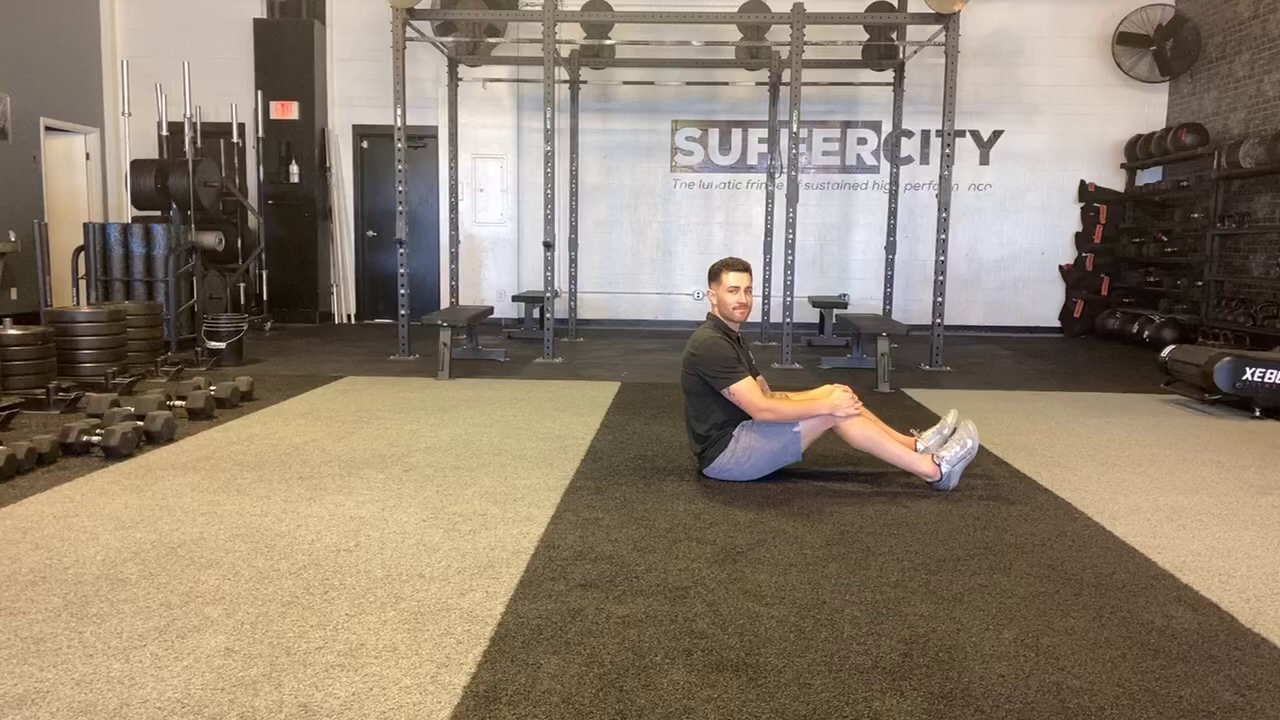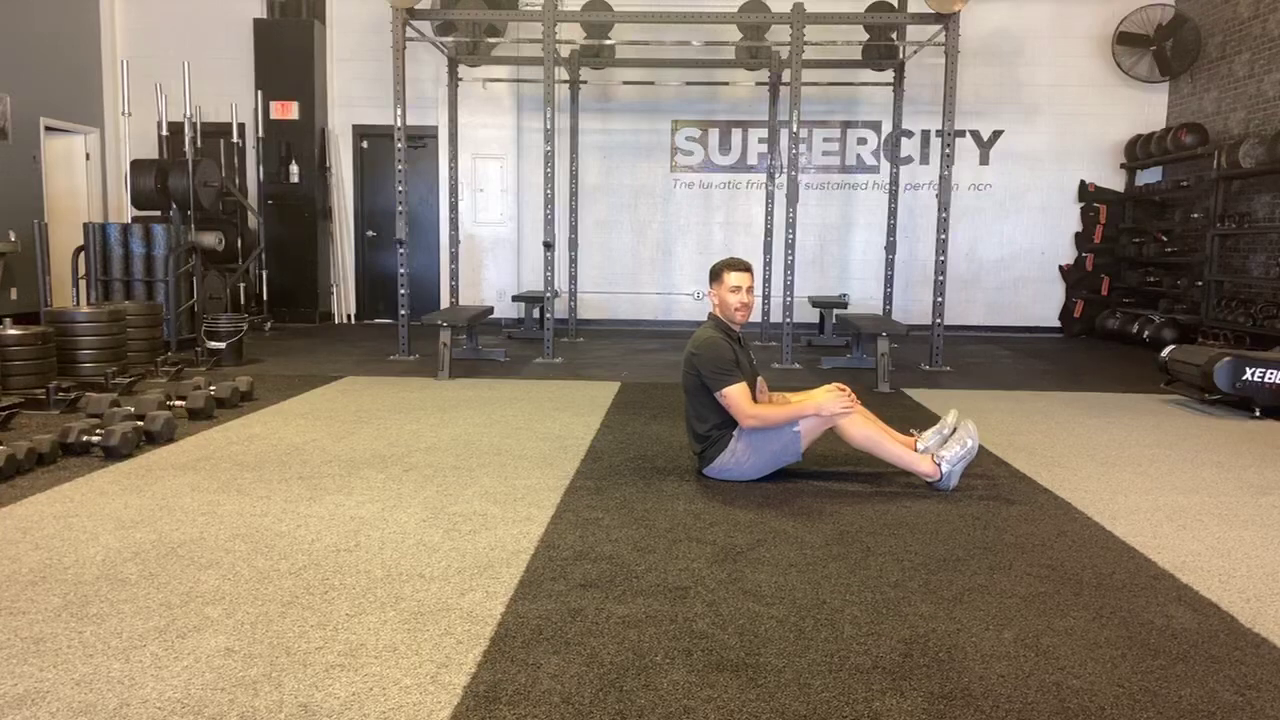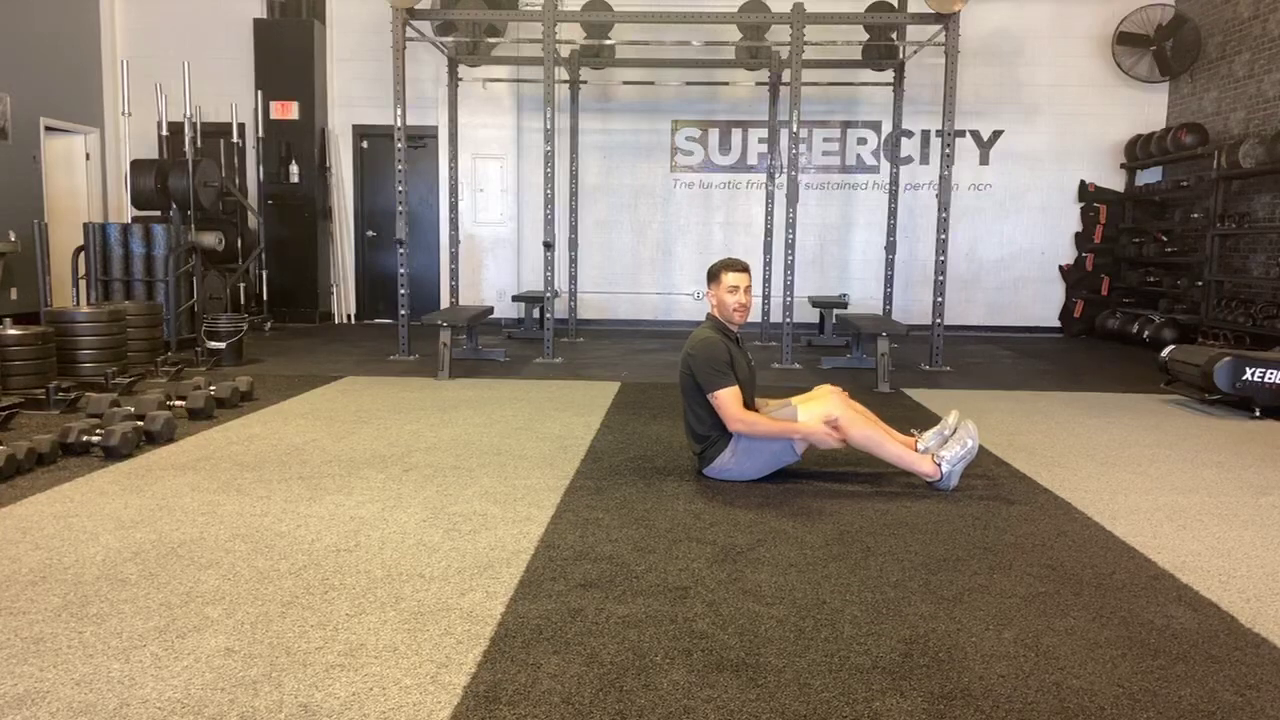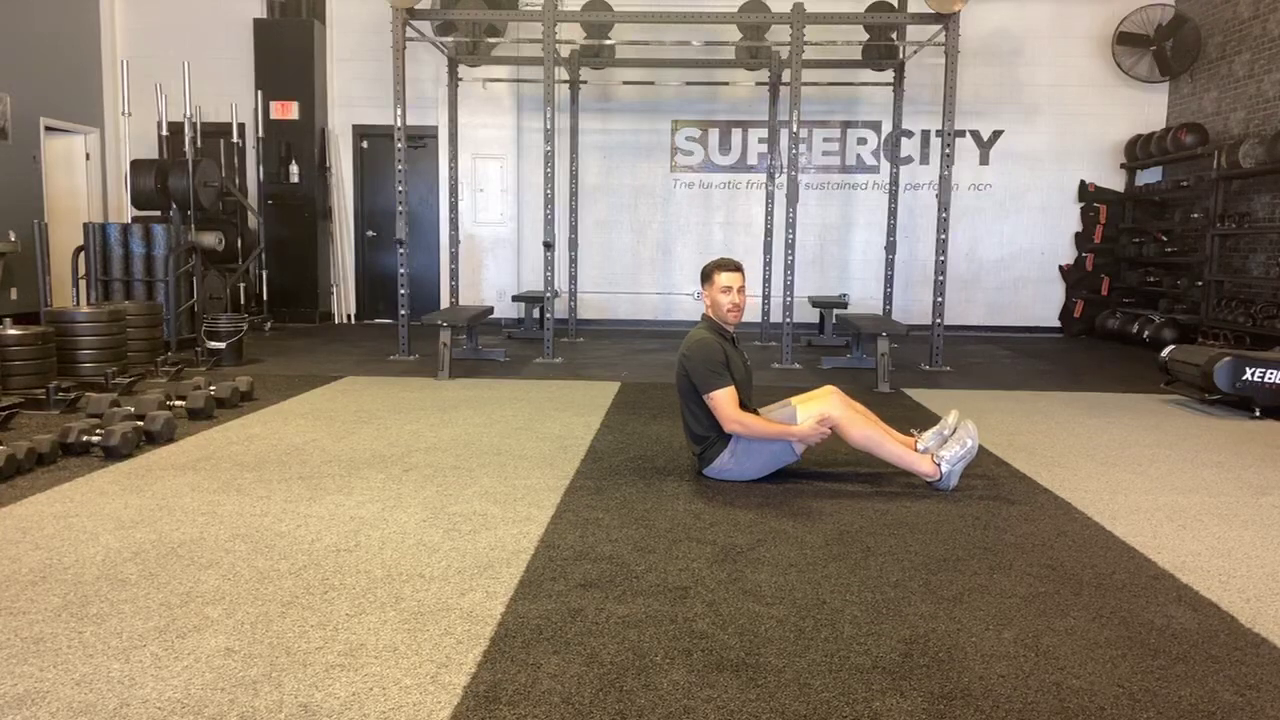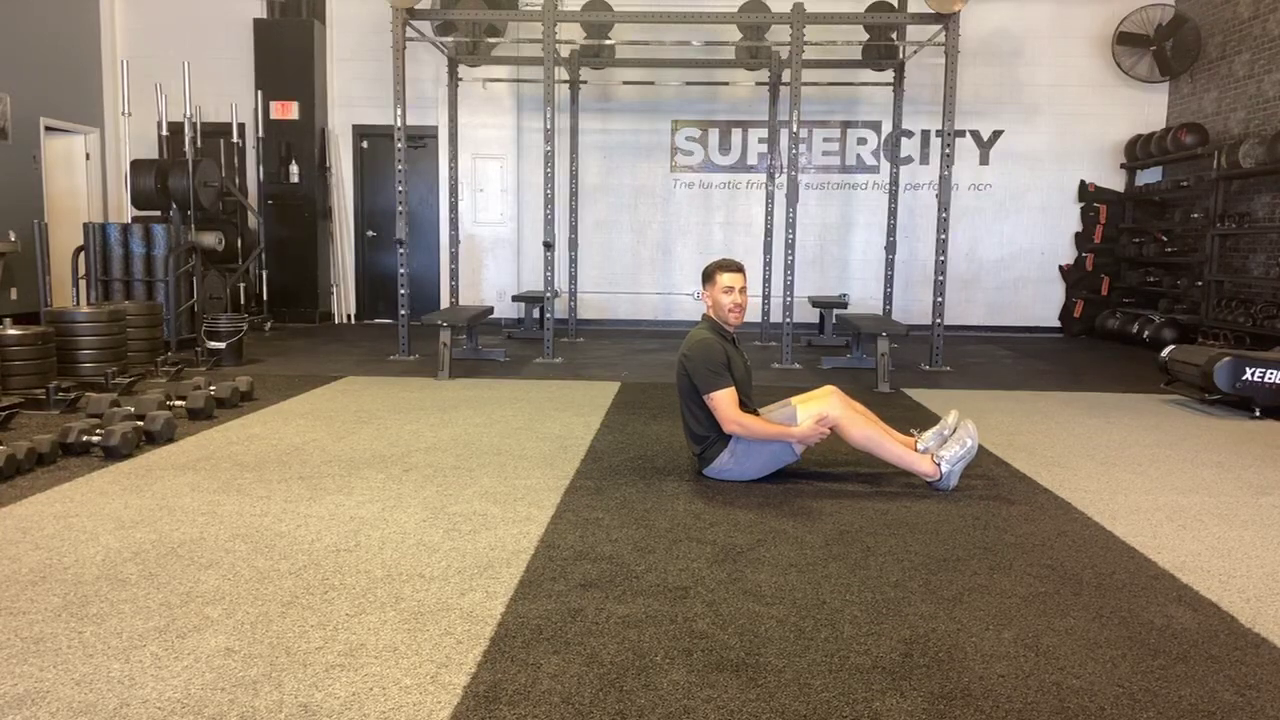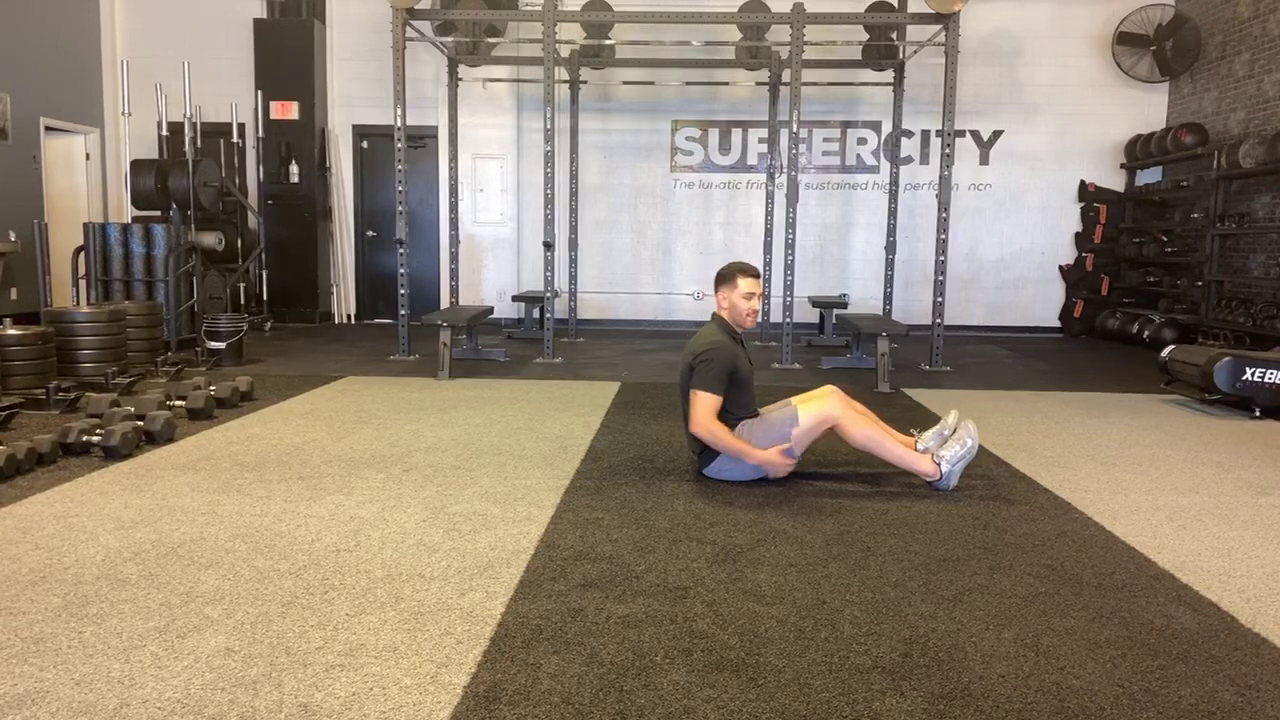
dt=0.5s
person 1, frame 1
left shoulder: (731, 338)
right shoulder: (710, 345)
left elbow: (766, 396)
right elbow: (762, 409)
left wrist: (827, 397)
right wrist: (826, 405)
left hip: (738, 438)
right hip: (725, 453)
left knee: (832, 395)
right knee: (831, 410)
left ankle: (915, 445)
right ankle: (933, 469)
person 1, frame 2
left shoulder: (730, 338)
right shoulder: (711, 345)
left elbow: (763, 399)
right elbow: (749, 415)
left wrist: (820, 394)
right wrist: (814, 407)
left hip: (735, 441)
right hip: (725, 453)
left knee: (831, 397)
right knee: (830, 412)
left ankle: (914, 446)
right ankle: (932, 469)
person 1, frame 3
left shoulder: (728, 339)
right shoulder: (709, 345)
right elbow: (737, 421)
left wrist: (807, 400)
right wrist: (803, 431)
left hip: (736, 442)
right hip: (725, 454)
left knee: (829, 395)
right knee: (832, 407)
left ankle: (915, 446)
right ankle: (932, 469)
person 1, frame 4
left shoulder: (723, 338)
right shoulder: (704, 346)
right elbow: (732, 421)
left wrist: (798, 420)
right wrist: (798, 432)
left hip: (737, 441)
right hip: (726, 454)
left knee: (830, 394)
right knee: (831, 407)
left ankle: (915, 445)
right ankle: (933, 469)
person 1, frame 5
left shoulder: (722, 338)
right shoulder: (705, 347)
right elbow: (732, 422)
left wrist: (796, 426)
right wrist: (797, 434)
left hip: (737, 441)
right hip: (726, 454)
left knee: (830, 394)
right knee: (831, 408)
left ankle: (915, 445)
right ankle: (932, 469)
person 1, frame 6
left shoulder: (723, 337)
right shoulder: (716, 347)
right elbow: (701, 424)
left wrist: (764, 443)
right wrist: (759, 458)
left hip: (739, 432)
right hip: (726, 456)
left knee: (831, 393)
right knee: (832, 408)
left ankle: (915, 446)
right ankle: (932, 469)
